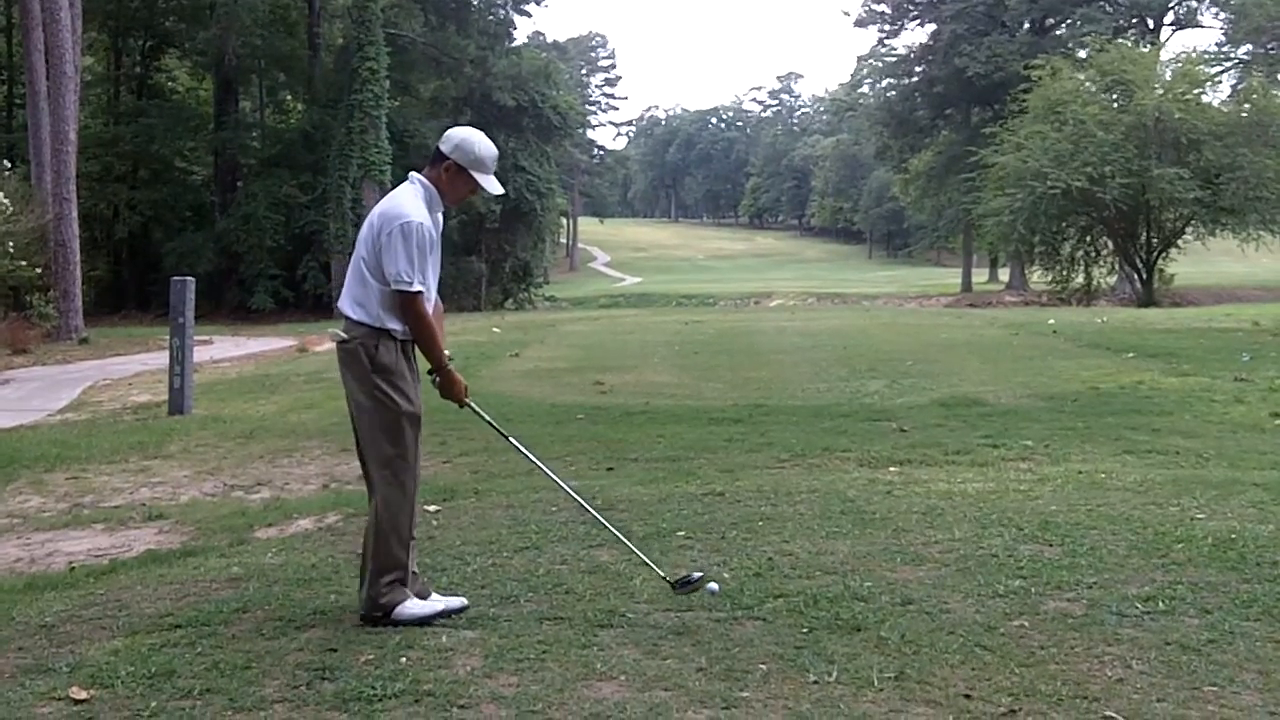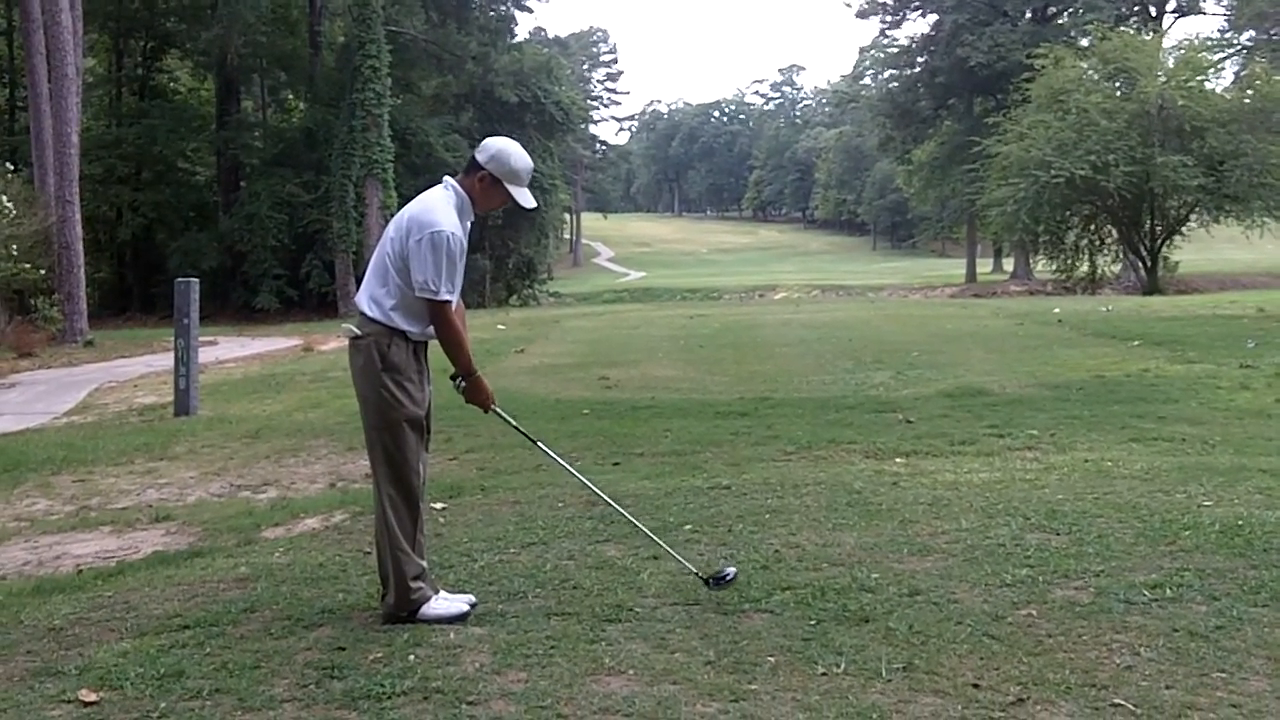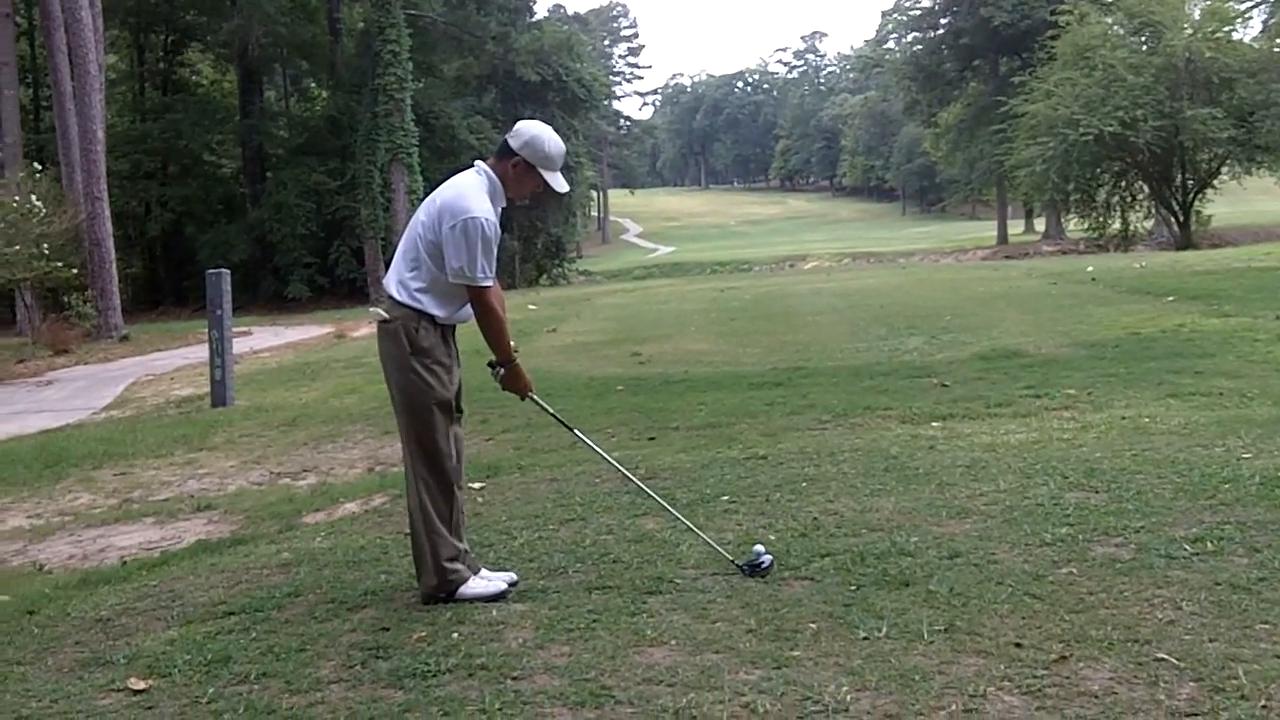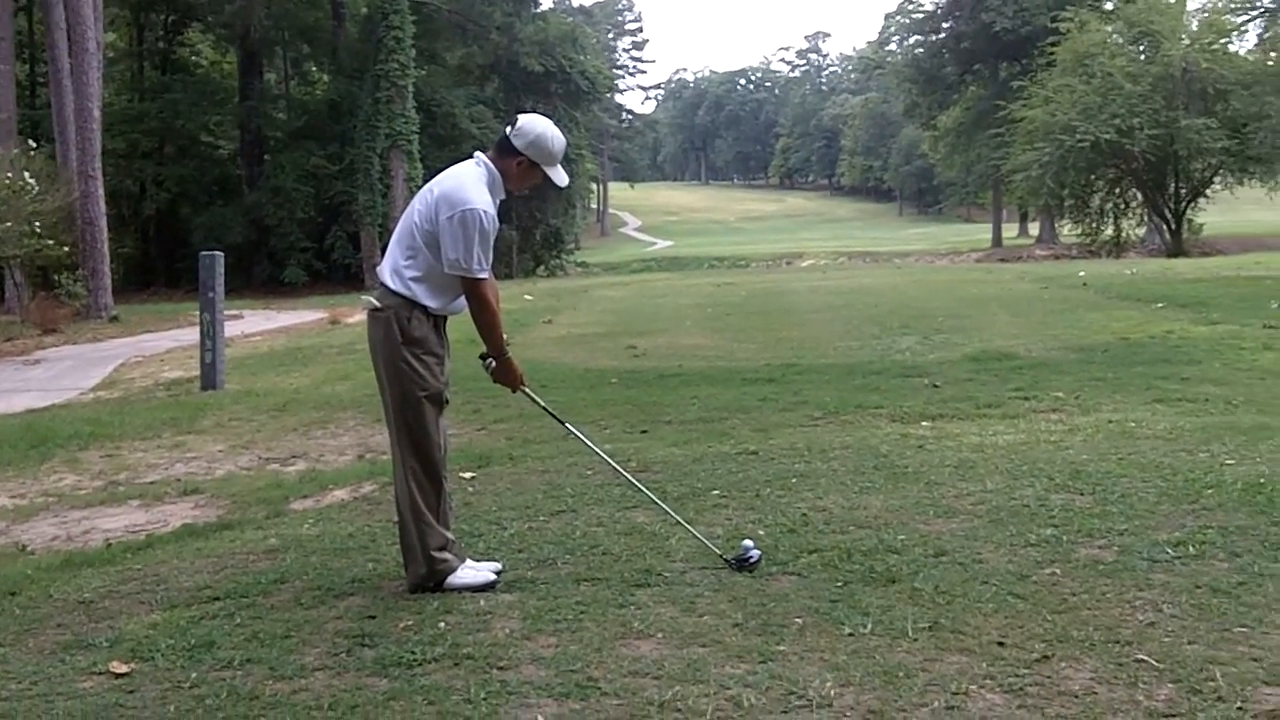
dt=1s
person 1, frame 1
left shoulder: (425, 209)
right shoulder: (408, 217)
left elbow: (429, 294)
right elbow: (411, 304)
left wrist: (443, 356)
right wrist: (444, 370)
left hip: (393, 350)
right hip: (376, 350)
left knee: (401, 474)
right knee: (394, 475)
left ankle: (405, 585)
right ankle: (382, 594)
person 1, frame 2
left shoulder: (448, 207)
right shoulder: (440, 225)
left elbow: (452, 300)
right elbow: (441, 314)
left wrist: (466, 367)
right wrist: (471, 377)
left hip: (403, 345)
right hip: (387, 348)
left knee: (410, 474)
right knee: (400, 475)
left ankle: (415, 584)
right ankle: (406, 596)
person 1, frame 3
left shoulder: (476, 188)
right shoulder: (474, 212)
left elbow: (488, 285)
right elbow: (482, 299)
left wrist: (506, 351)
right wrist: (510, 365)
left hip: (429, 328)
right hip: (416, 331)
left knee: (447, 454)
right knee: (433, 457)
left ankle: (456, 562)
right ankle: (442, 577)
person 1, frame 4
left shoulder: (472, 178)
right shoulder: (472, 203)
left elbow: (483, 279)
right elbow: (477, 291)
left wrist: (498, 344)
right wrist: (503, 358)
left hip: (418, 317)
right hip: (406, 321)
left knee: (428, 445)
right knee: (420, 447)
left ankle: (441, 553)
right ankle: (432, 565)
